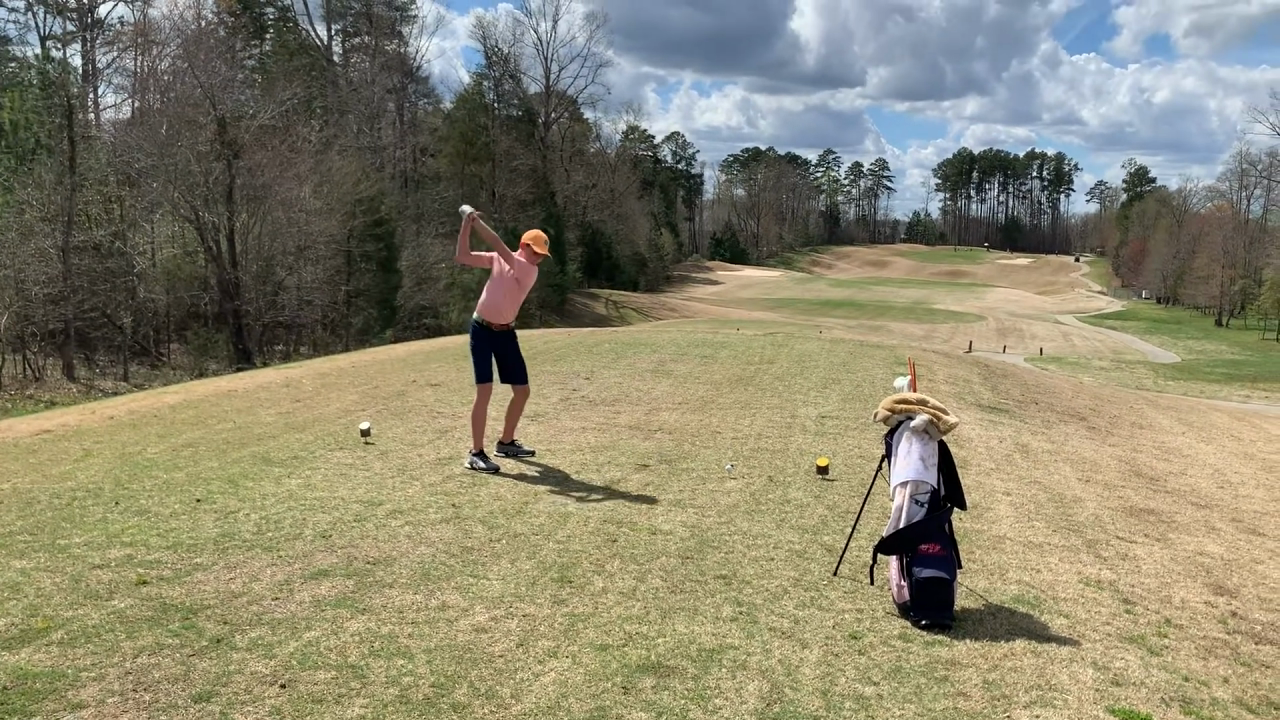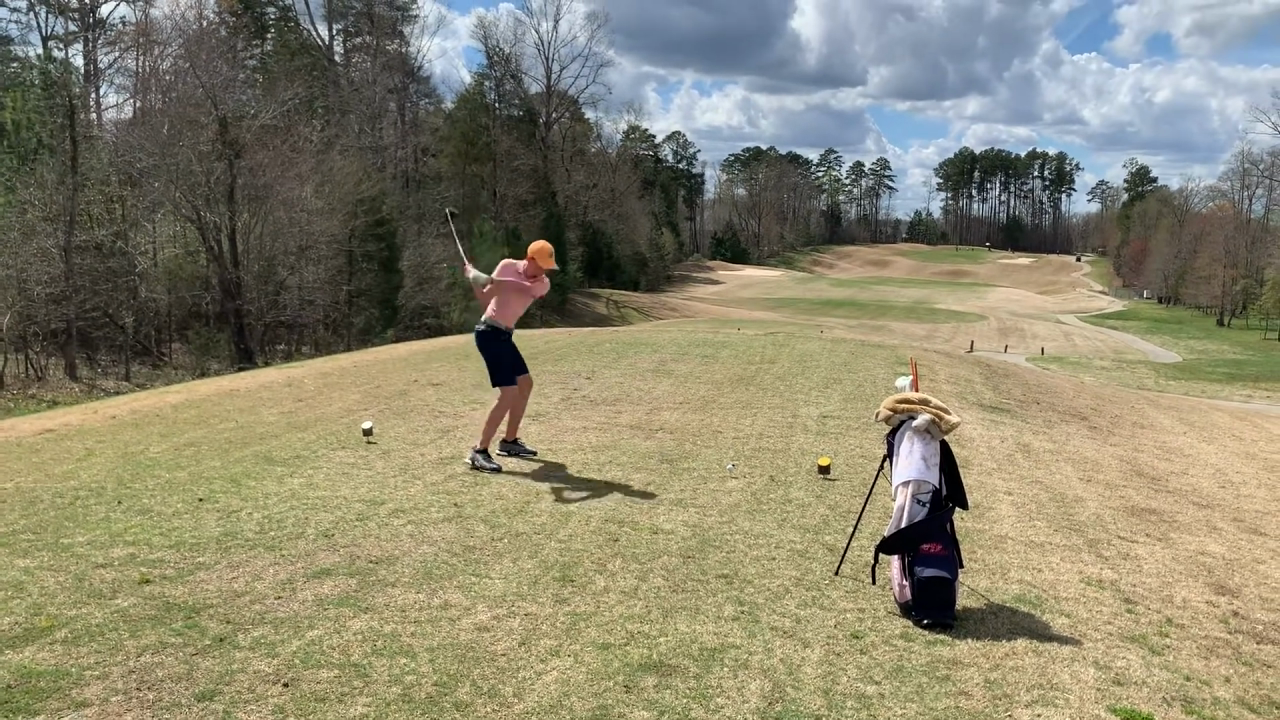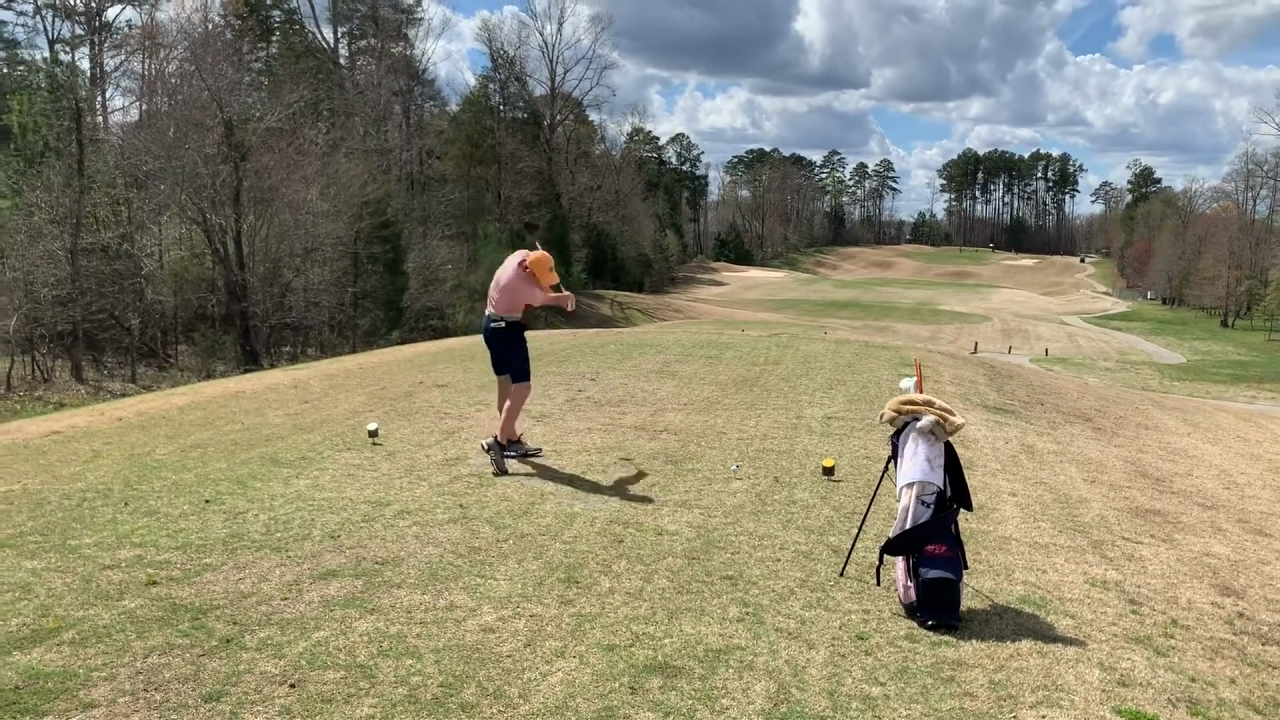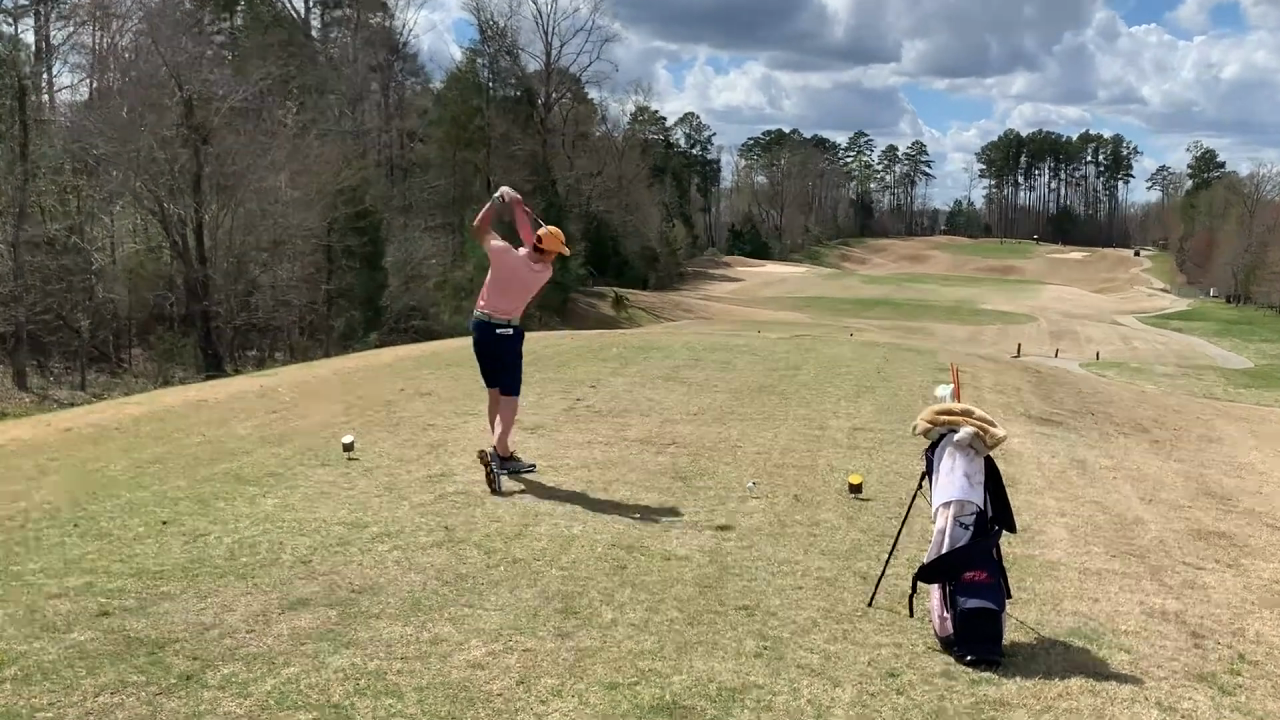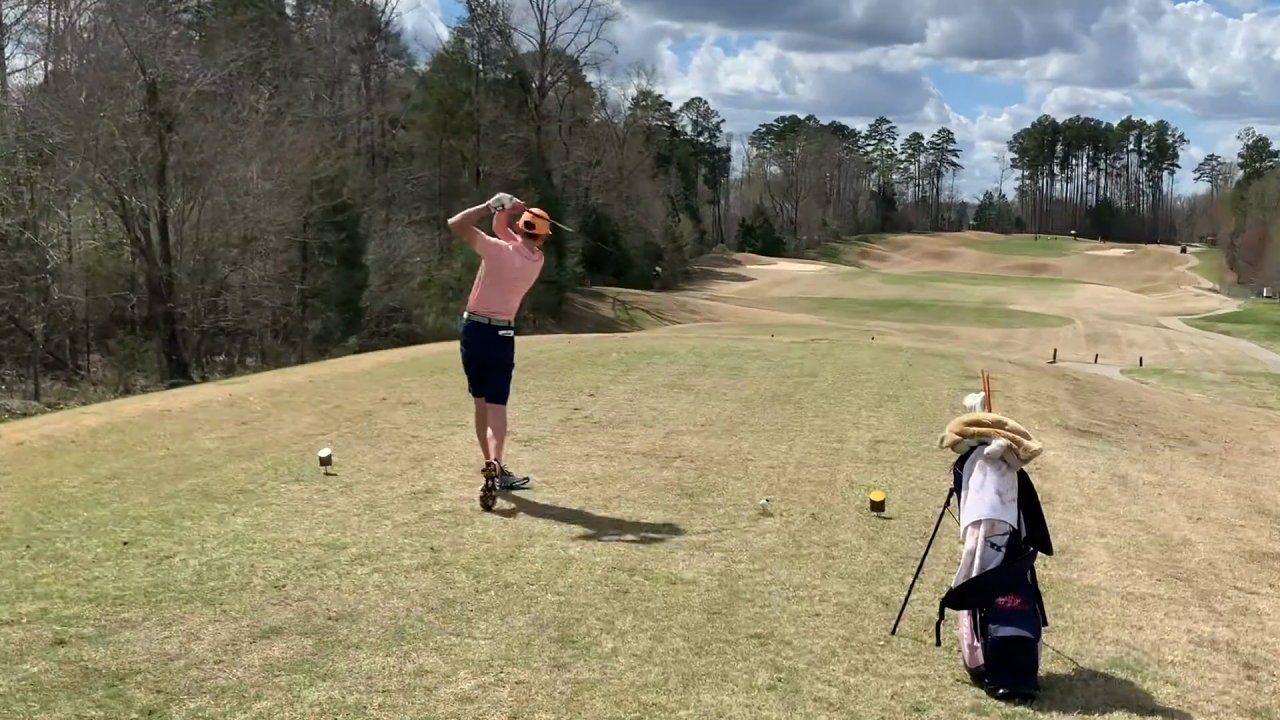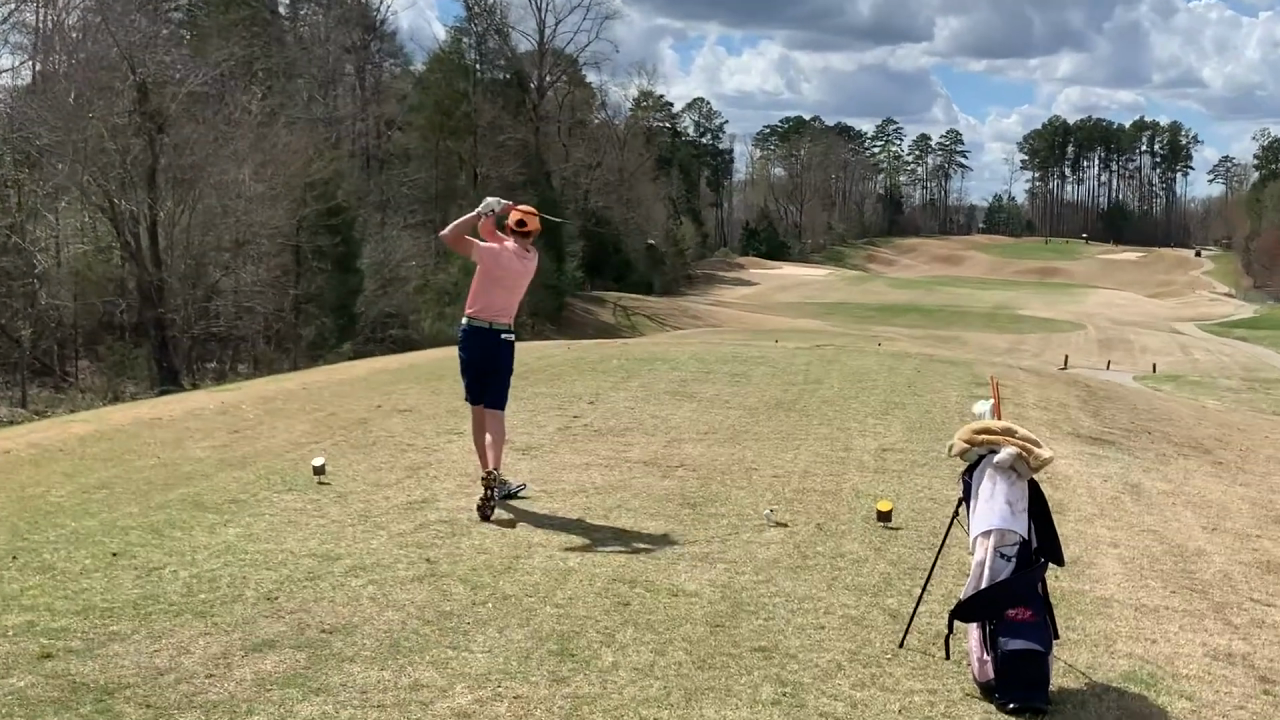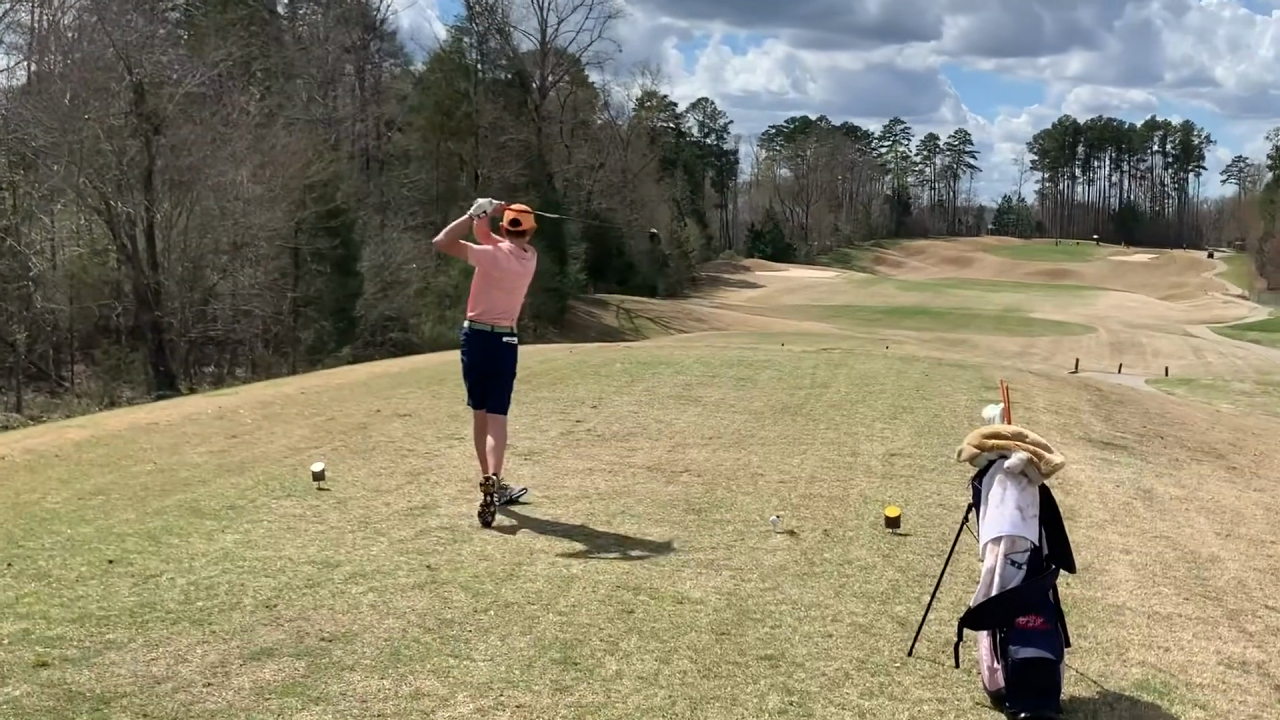
dt=0.2s
person 1, frame 1
left shoulder: (529, 271)
right shoulder: (498, 258)
left elbow: (498, 245)
right elbow: (462, 257)
left wrist: (474, 220)
right wrist: (466, 224)
left hip: (505, 333)
right hip: (482, 330)
left knee: (522, 391)
right knee: (484, 390)
left ankle: (506, 442)
right ankle: (476, 453)
person 1, frame 2
left shoulder: (542, 284)
right shoulder: (508, 266)
left elbow: (515, 286)
right elbow: (486, 298)
left wrist: (488, 281)
right wrist: (477, 278)
left hip: (503, 335)
right hip: (490, 334)
left knee: (525, 384)
right knee: (508, 394)
left ankle: (509, 440)
right ankle: (480, 450)
person 1, frame 3
left shoulder: (521, 256)
right shoulder: (525, 286)
right elbow: (547, 298)
left wrist: (562, 297)
right wrist: (566, 297)
left hip: (492, 327)
right hip: (507, 329)
left knee: (506, 385)
right knee: (521, 389)
left ankle: (511, 439)
right ankle: (499, 441)
person 1, frame 4
left shoulder: (504, 254)
right shoulder: (544, 271)
left elbow: (478, 230)
right elbow: (526, 234)
left wrist: (498, 199)
right wrist: (517, 205)
left hip: (480, 327)
right hip: (506, 333)
left knee: (495, 394)
right knee: (508, 400)
left ankle: (502, 454)
right ankle: (497, 452)
person 1, frame 5
left shoulder: (499, 250)
right shoulder: (537, 260)
left elbow: (455, 225)
right elbow: (501, 228)
left wrist: (491, 205)
right wrist: (503, 207)
left hip: (473, 329)
right hip: (501, 334)
left knee: (481, 403)
right knee: (496, 407)
left ankle: (494, 469)
right ankle: (494, 466)
person 1, frame 6
left shoulder: (496, 253)
right shoulder: (531, 257)
left elbow: (447, 236)
right elbow: (488, 232)
left wrist: (482, 211)
right wrist: (490, 213)
left hip: (474, 334)
right hip: (502, 338)
left knee: (479, 411)
right knee: (494, 413)
right ankle: (493, 476)
person 1, frame 7
left shoulder: (493, 255)
right shoulder: (530, 257)
left elbow: (441, 242)
left wrist: (474, 214)
right wrist: (481, 216)
left hip: (476, 337)
right hip: (505, 341)
left knee: (481, 416)
right knee: (496, 417)
